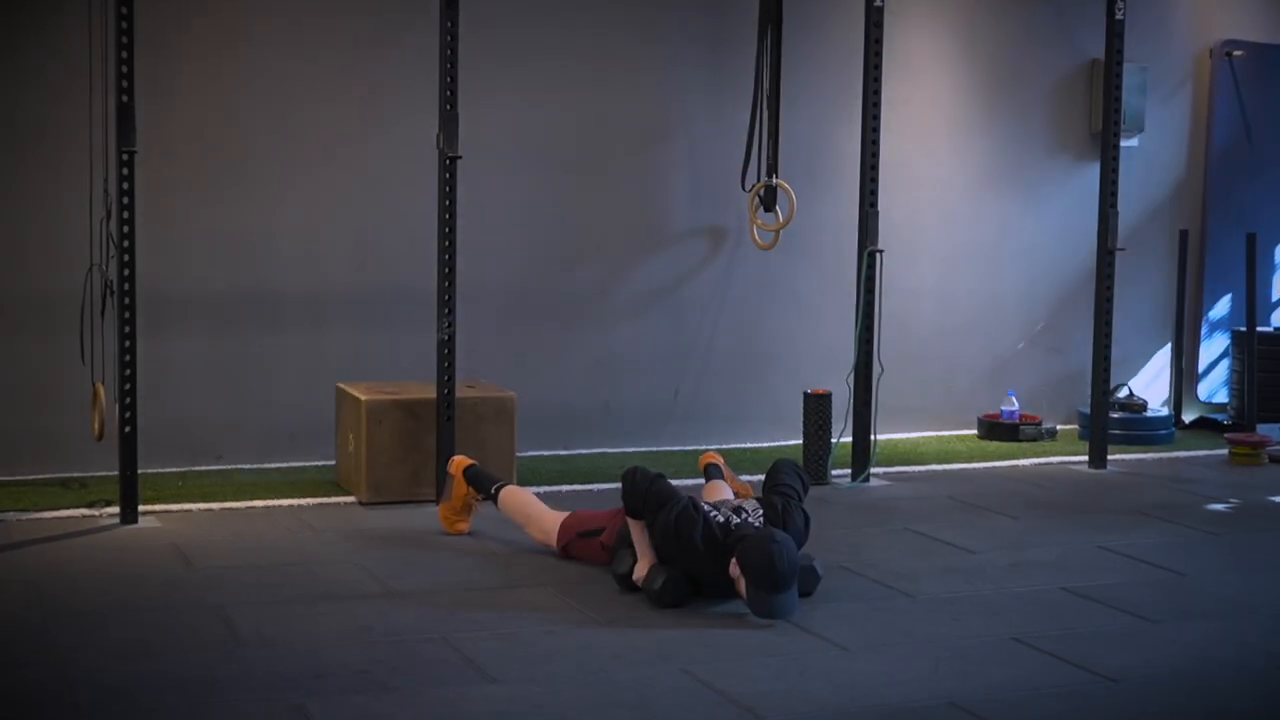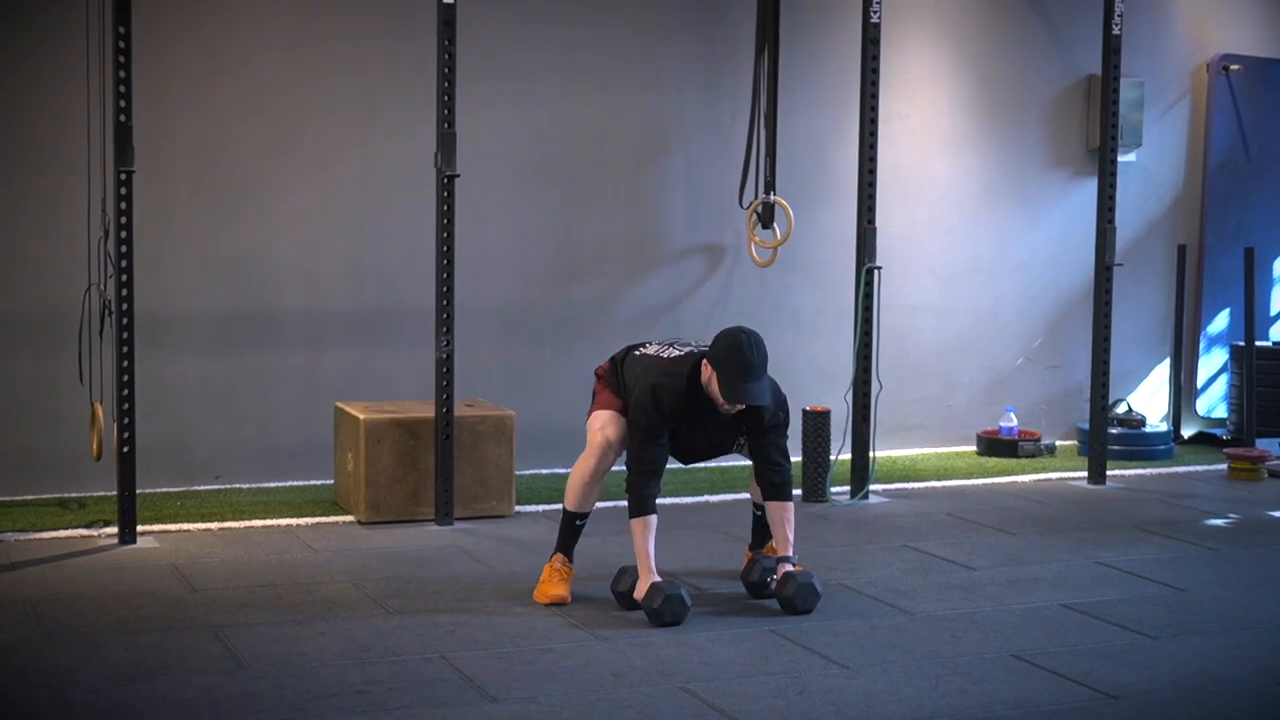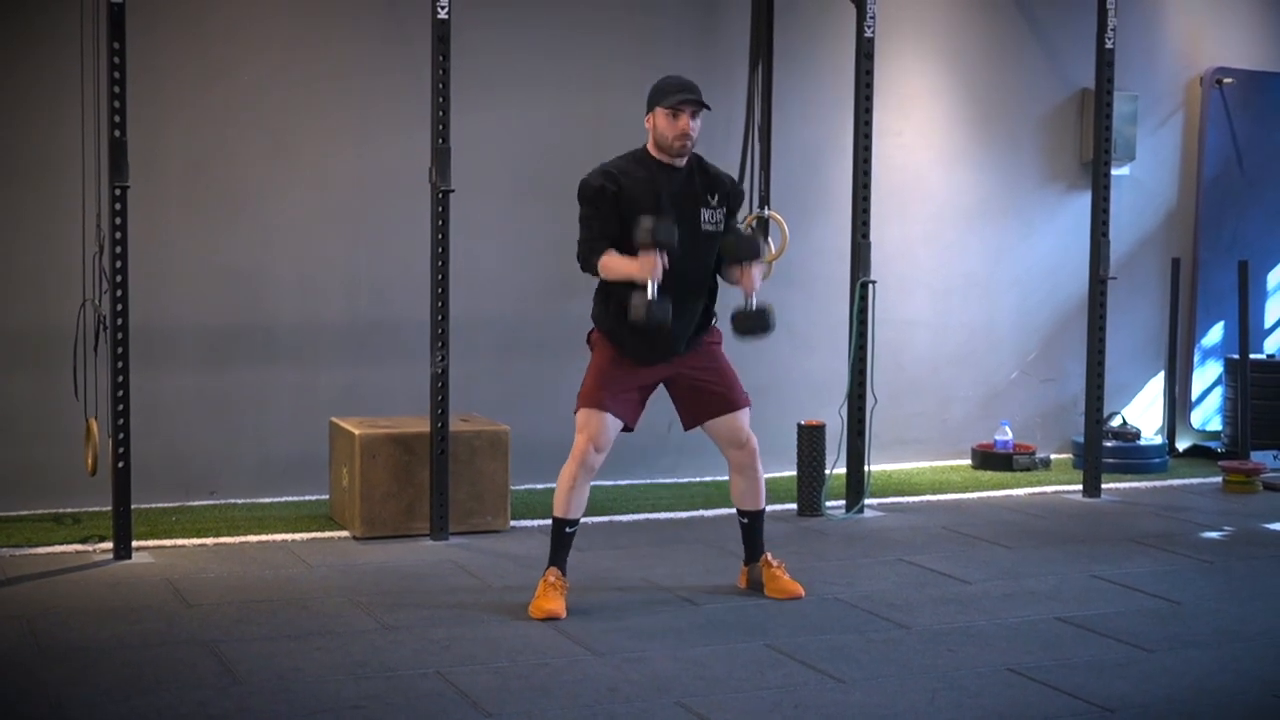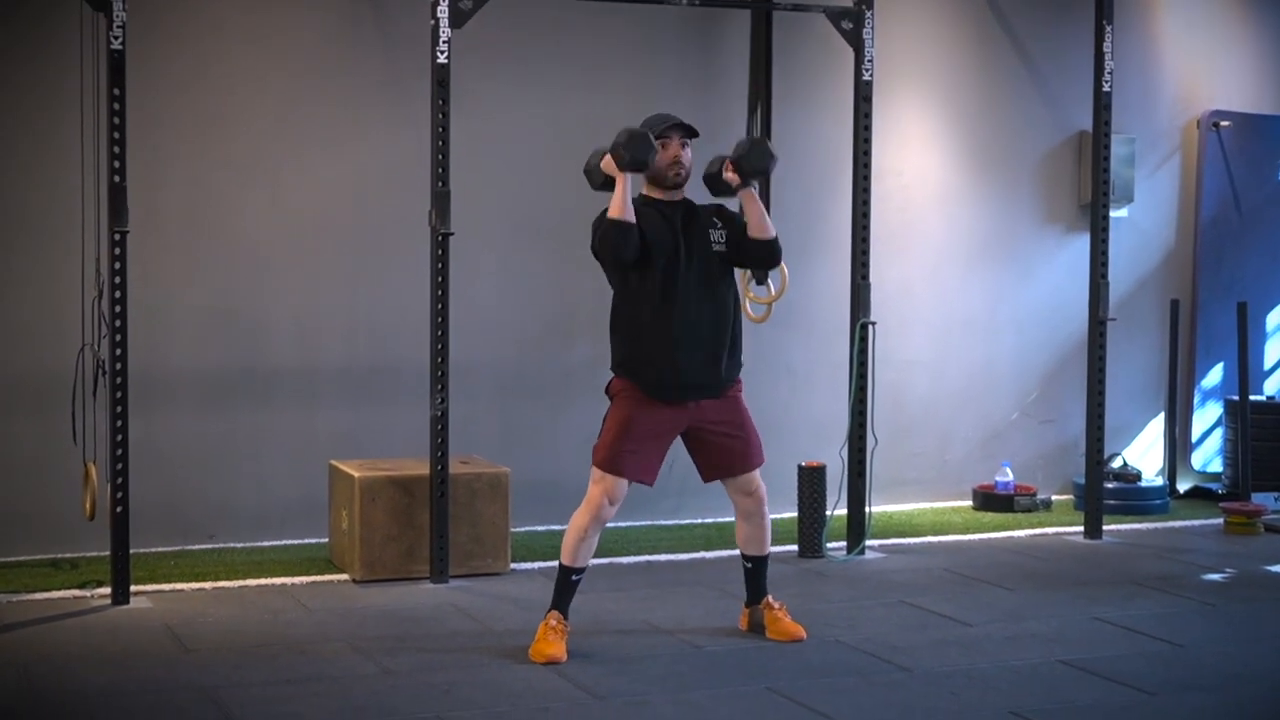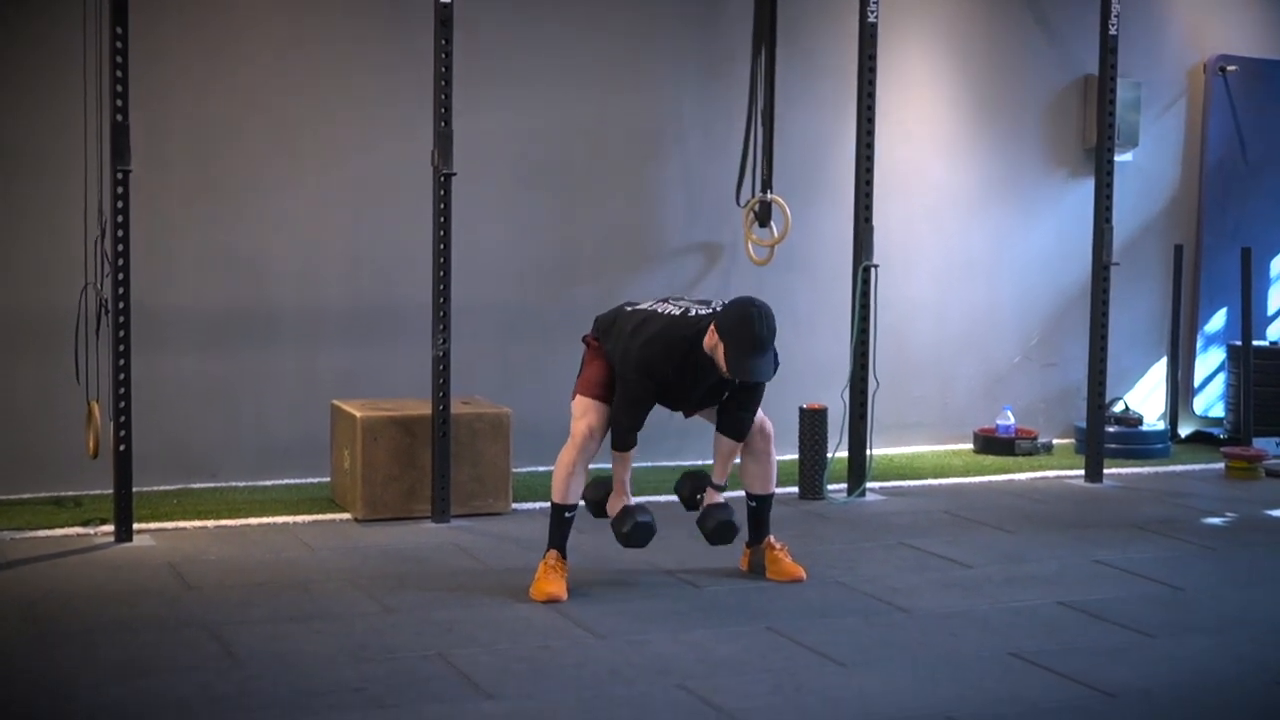
dt=1s
person 1, frame 1
left shoulder: (787, 525)
right shoulder: (694, 536)
left elbow: (786, 469)
right elbow: (635, 481)
right wrist: (645, 558)
right hip: (637, 532)
right knee: (547, 527)
left ankle: (714, 470)
right ankle: (470, 475)
person 1, frame 2
left shoulder: (767, 398)
right shoulder: (660, 388)
left elbow: (775, 476)
right elbow: (643, 481)
left wrist: (786, 561)
right wrist: (647, 574)
right hip: (623, 386)
left knee: (773, 457)
right knee: (601, 447)
left ankle: (761, 550)
right ankle: (560, 561)
person 1, frame 3
left shoulder: (720, 185)
right shoulder: (615, 179)
left elbow: (730, 257)
right elbow: (592, 256)
left wrist: (745, 273)
right wrist: (635, 267)
left hip: (693, 340)
right hip: (625, 341)
left knee: (743, 443)
right knee: (590, 446)
left ankle: (757, 565)
right ankle: (554, 575)
person 1, frame 4
left shoulder: (715, 219)
right shoulder: (629, 217)
left elbow: (766, 255)
right elbow: (616, 256)
left wrist: (746, 188)
right wrist: (621, 180)
left hip: (716, 389)
right hip: (646, 391)
left knee: (753, 497)
right knee: (601, 500)
left ankle: (759, 607)
right ankle: (556, 619)
person 1, frame 5
left shoulder: (758, 357)
right shoulder: (652, 348)
left elbow: (735, 423)
right elbow: (626, 423)
left wrist: (716, 486)
right wrist: (620, 491)
right hip: (613, 349)
left knee: (760, 431)
right knee: (585, 432)
left ankle: (760, 545)
right ankle: (554, 557)
